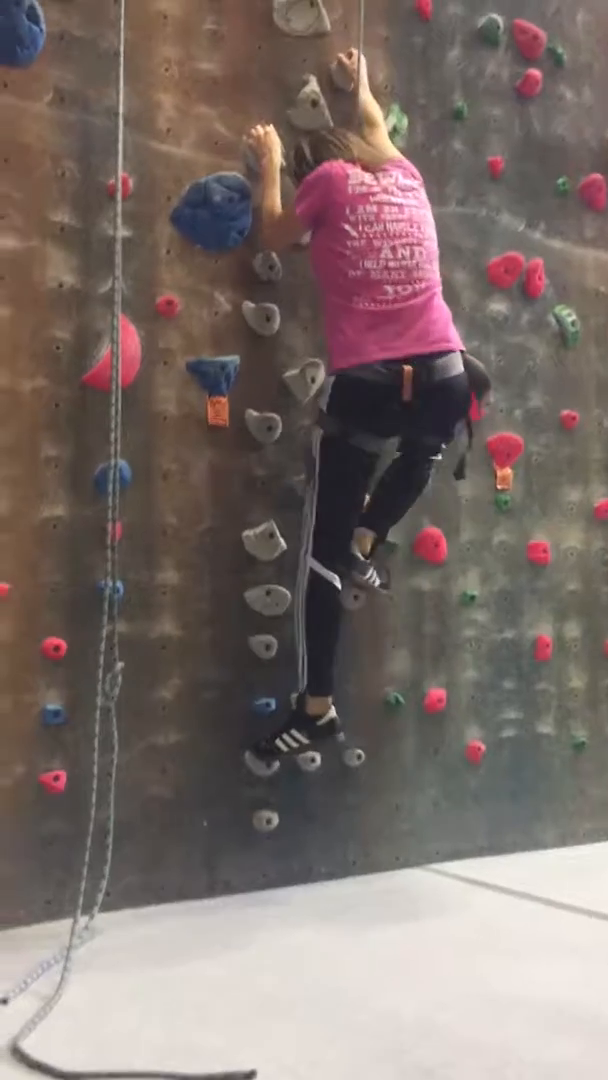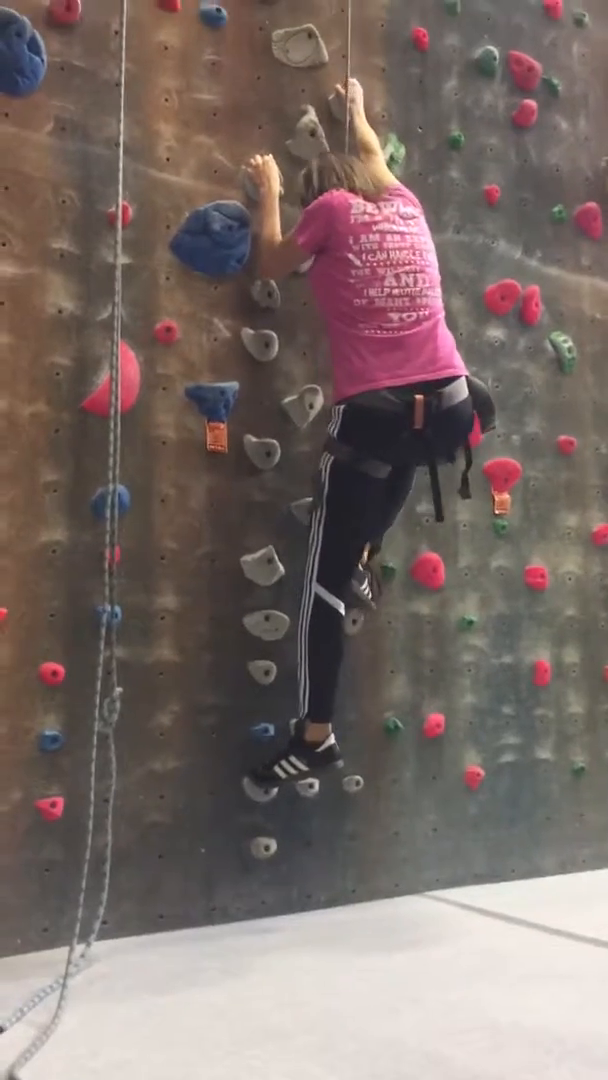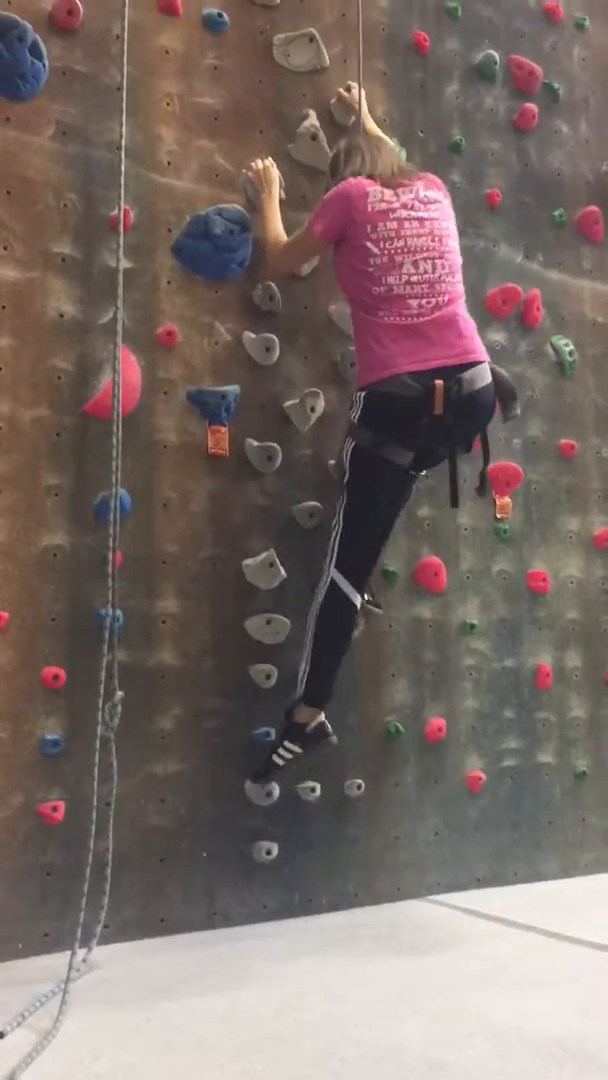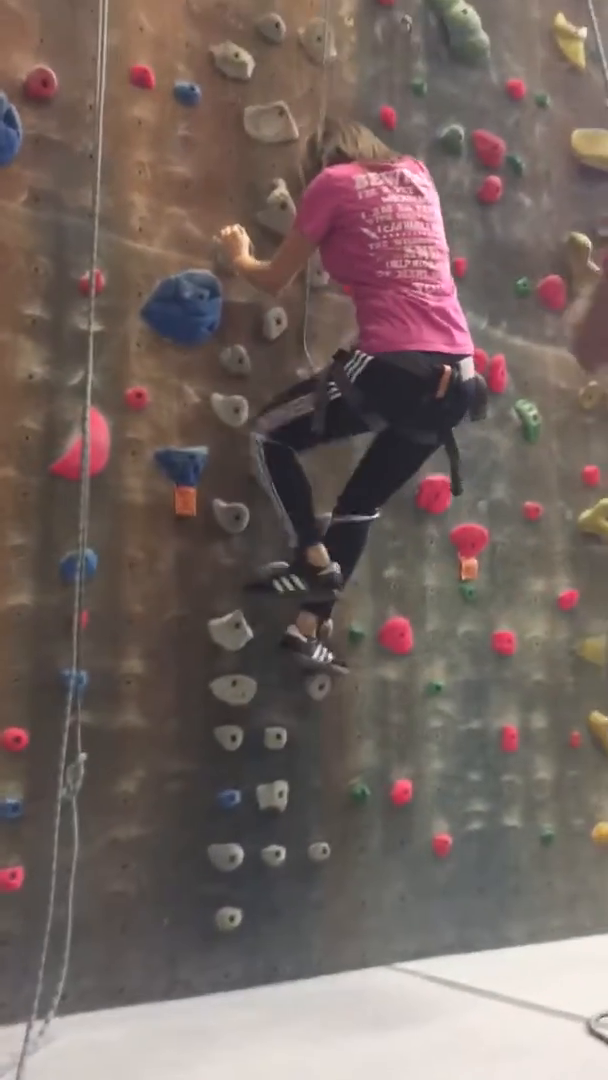
dt=0.5s
person 1, frame 1
left shoulder: (329, 179)
right shoulder: (406, 175)
left elbow: (273, 236)
right elbow: (376, 128)
left wrist: (269, 163)
right wrist: (360, 79)
left hip: (366, 386)
right hip: (442, 378)
left knee: (321, 551)
right knee: (424, 446)
left ankle: (316, 710)
right ankle: (367, 543)
person 1, frame 2
left shoulder: (333, 208)
right shoulder: (406, 204)
left elbow: (272, 263)
right elbow: (373, 156)
left wrist: (269, 191)
right wrist: (356, 107)
left hip: (373, 412)
right hip: (448, 406)
left knee: (323, 579)
left ankle: (314, 736)
right ankle: (364, 559)
person 1, frame 3
left shoulder: (349, 194)
right shoulder: (434, 189)
left elbow: (281, 259)
right elbow: (387, 154)
left wrist: (268, 197)
right wrist: (364, 116)
left hip: (397, 396)
right hip: (471, 390)
left knee: (343, 563)
right knee: (401, 465)
left ankle: (307, 717)
right ankle: (359, 580)
person 1, frame 4
left shoulder: (332, 182)
right shoulder: (417, 175)
left elbow: (274, 280)
left wrist: (239, 257)
left hip: (391, 368)
right hip: (457, 375)
left knee: (269, 431)
right knee: (361, 504)
left ankle: (314, 561)
right ankle: (313, 626)
